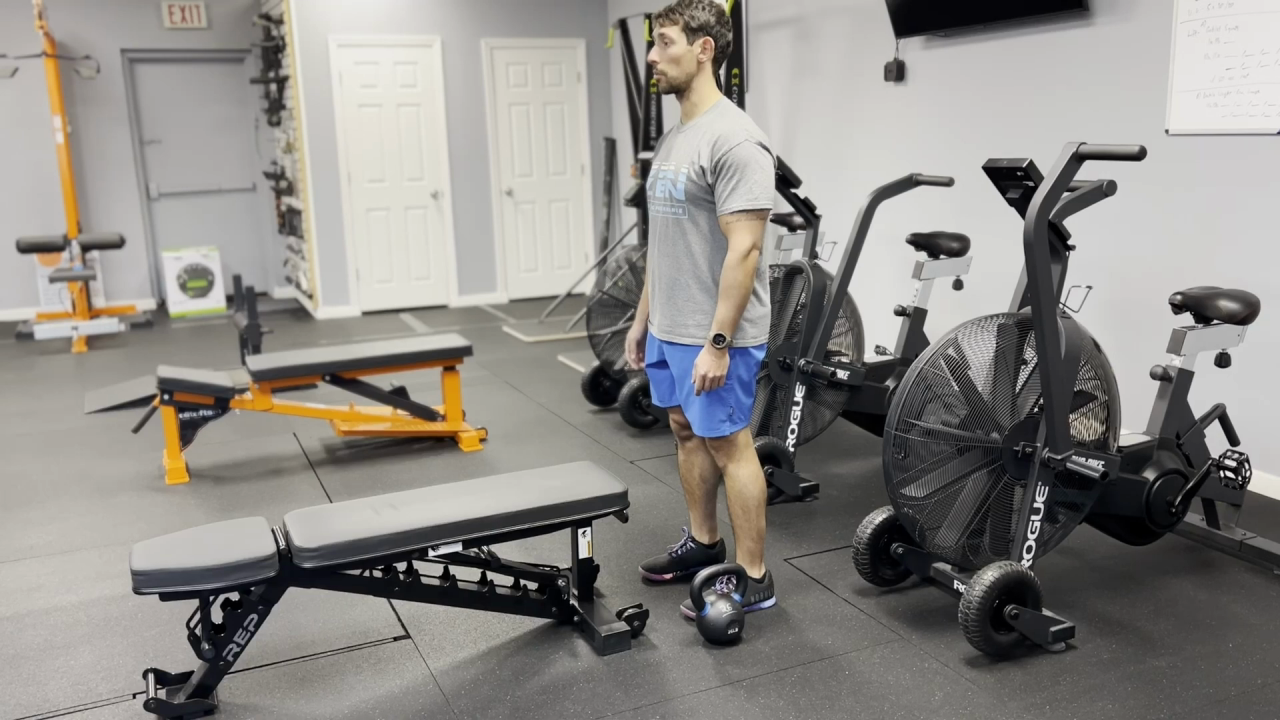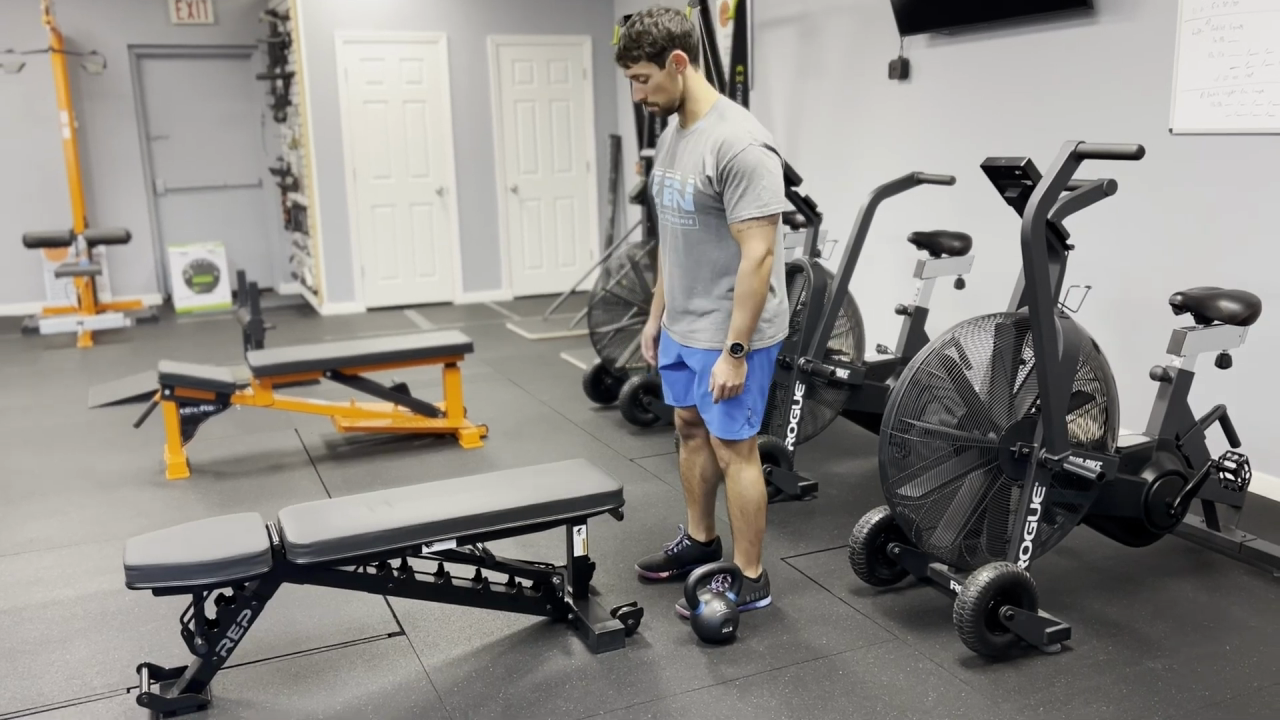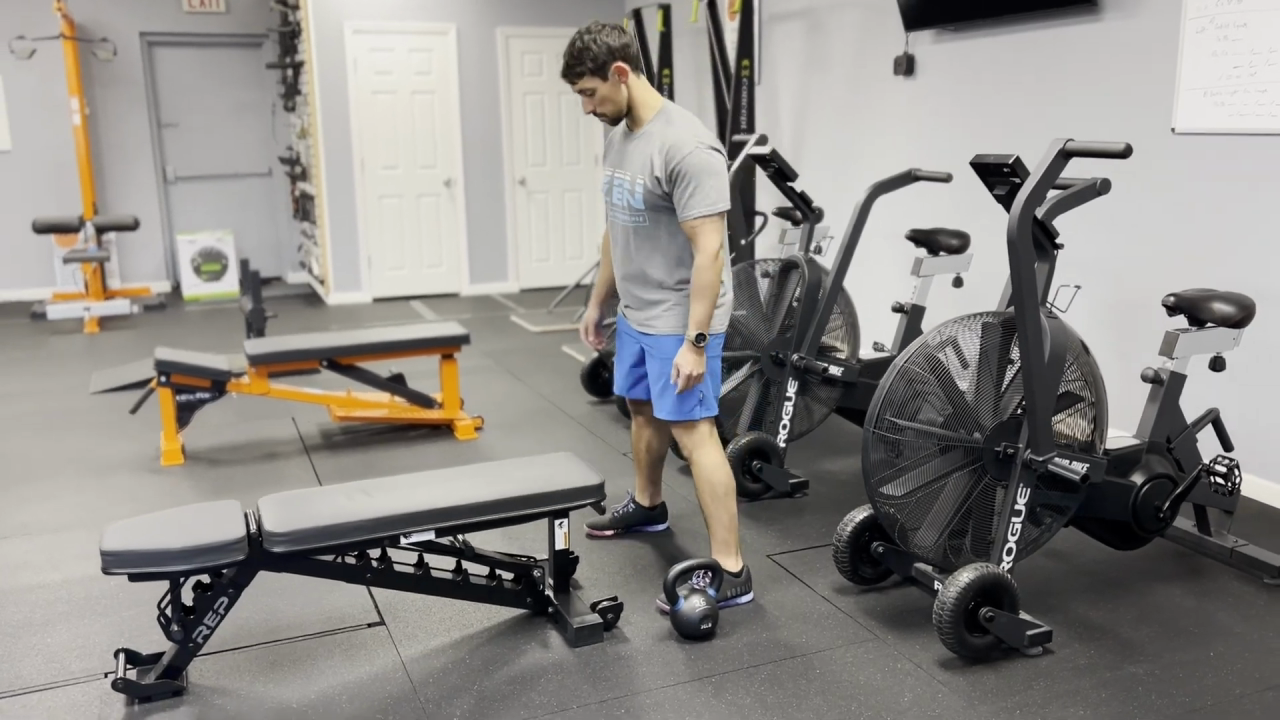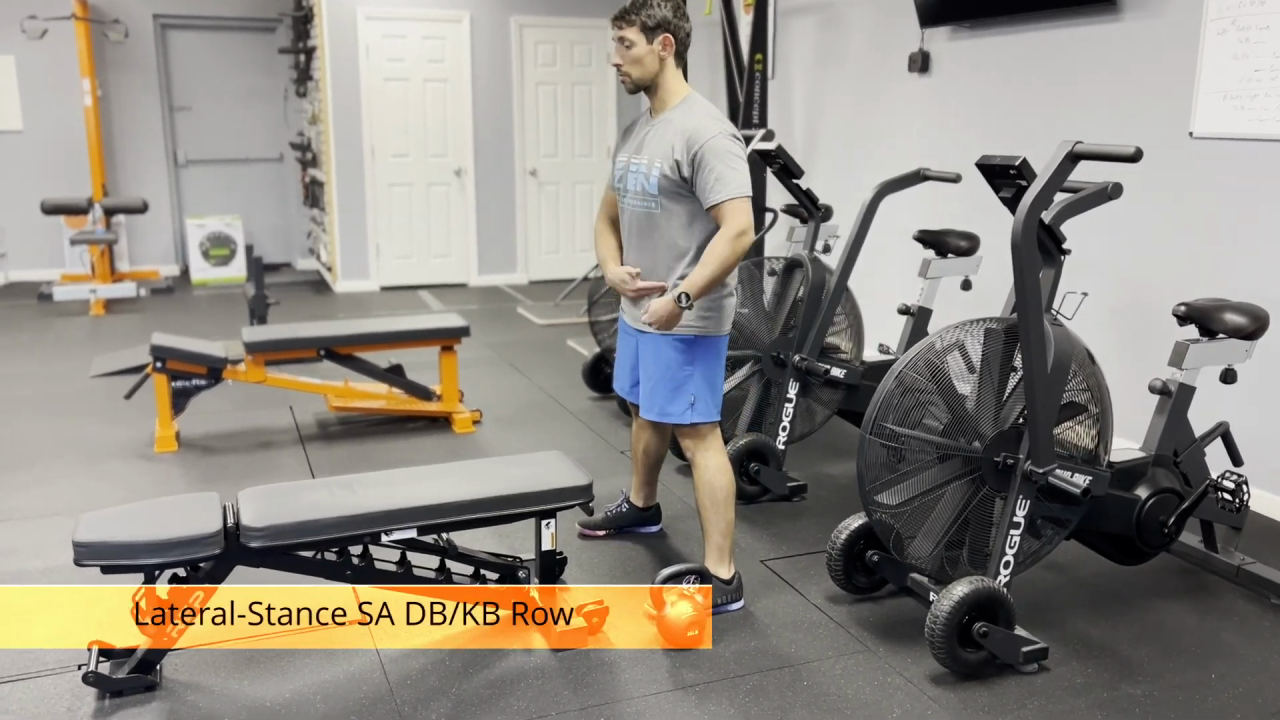
dt=1s
person 1, frame 1
left shoulder: (734, 141)
right shoulder: (673, 137)
left elbow: (744, 249)
left wrist: (718, 342)
right wrist: (643, 317)
left hip: (711, 335)
right hip: (670, 328)
left knee: (727, 446)
right knee: (687, 433)
left ankle: (752, 578)
right ankle: (702, 542)
person 1, frame 2
left shoulder: (740, 144)
right shoulder: (672, 135)
left elbow: (758, 255)
left wrist: (735, 351)
right wrist: (657, 314)
left hip: (730, 332)
right hip: (684, 326)
left knee: (731, 448)
right knee: (691, 429)
left ankle: (749, 579)
right ankle: (699, 541)
person 1, frame 3
left shoulder: (686, 146)
right shoulder: (618, 137)
left elbow: (709, 250)
left wrist: (695, 342)
right wrist: (597, 301)
left hip: (681, 321)
right hip: (637, 313)
left knee: (693, 433)
right knee: (643, 409)
left ankle: (729, 571)
right ankle: (647, 504)
person 1, frame 4
left shoulder: (704, 132)
right shoulder: (634, 132)
left elbow: (739, 230)
right elbow: (608, 215)
left wrist: (682, 301)
right wrist: (613, 268)
left hip: (686, 321)
right hip: (638, 311)
left knee: (697, 436)
right knee: (645, 412)
left ankle: (720, 578)
right ankle: (640, 506)
